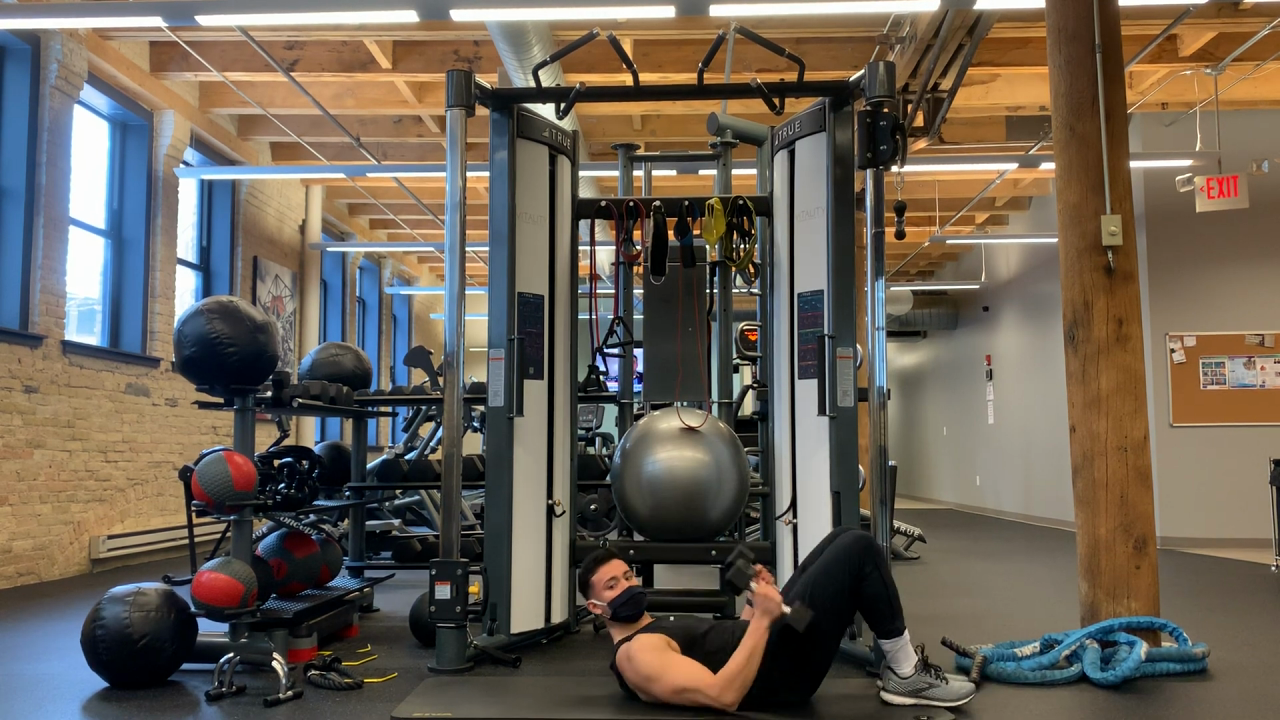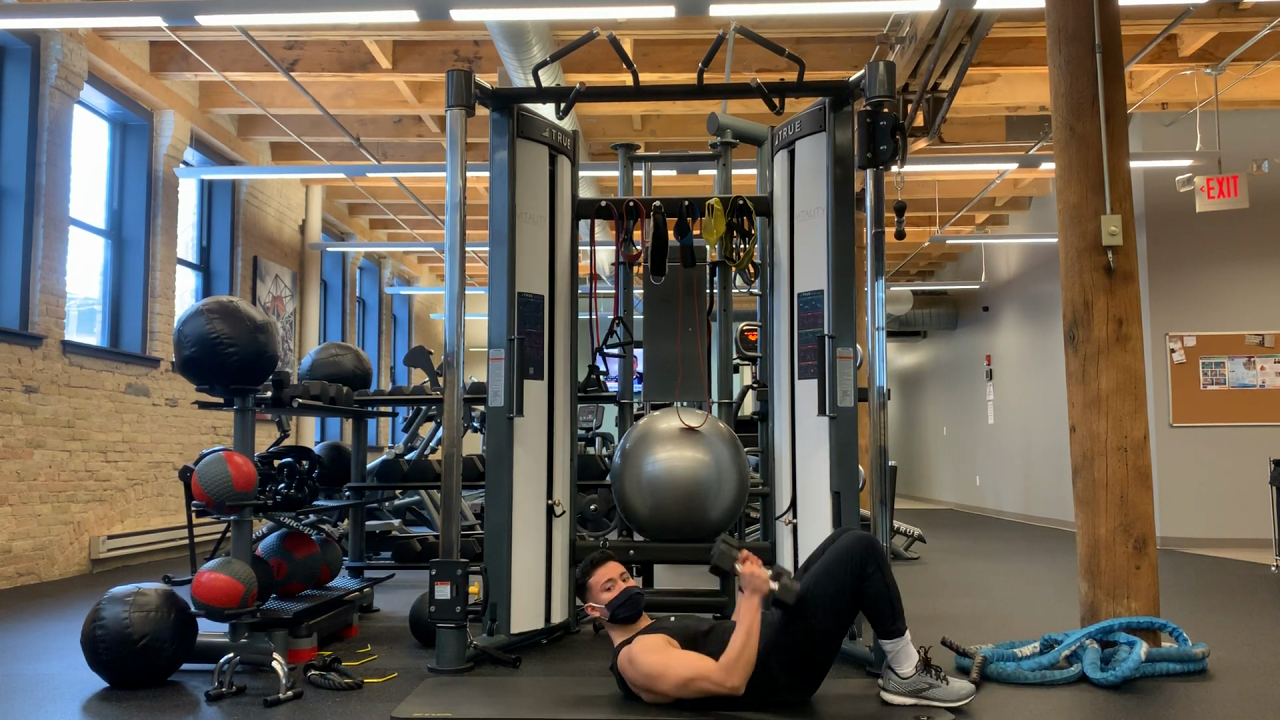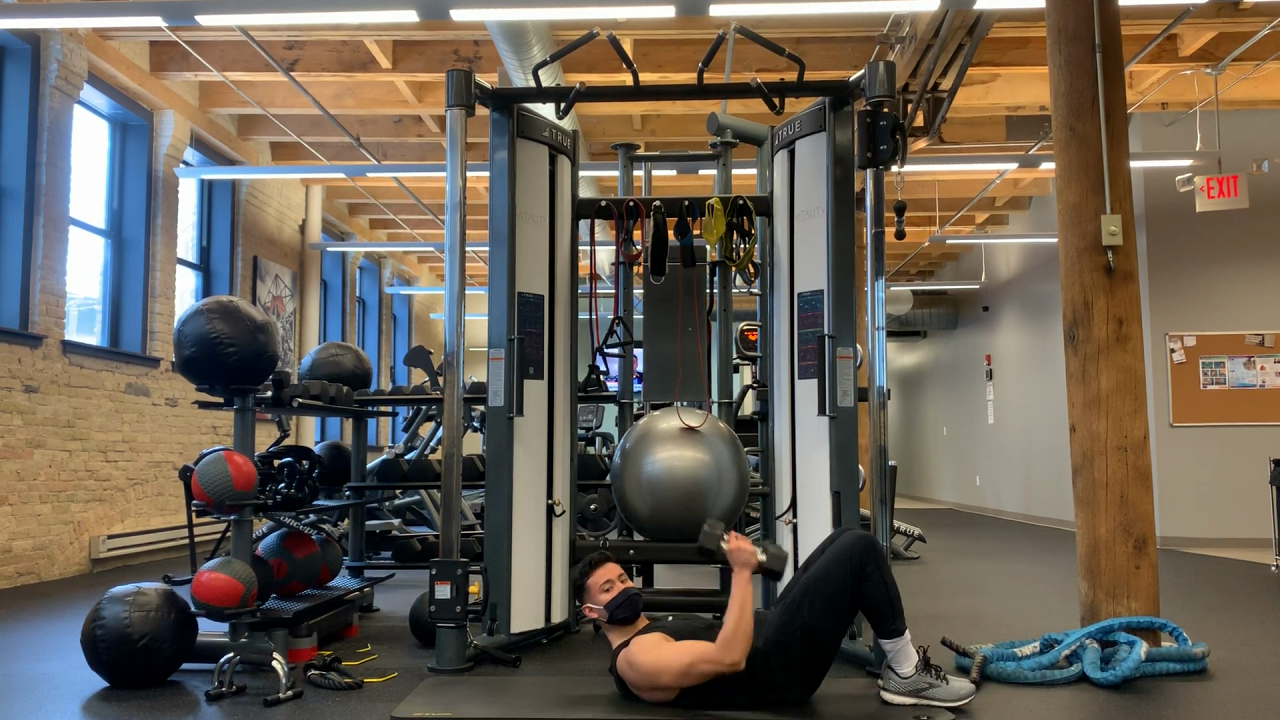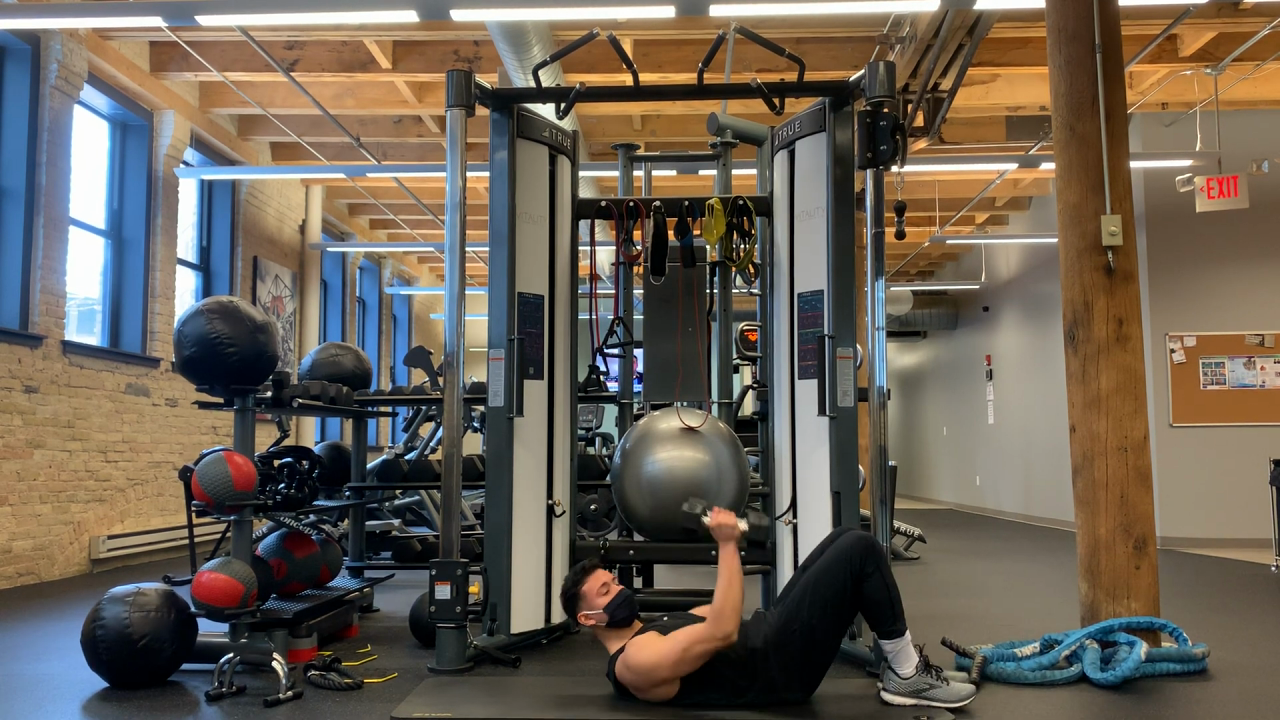
dt=0.1s
person 1, frame 1
left shoulder: (653, 632)
right shoulder: (635, 656)
right elbow: (726, 696)
left wrist: (759, 613)
right wrist: (763, 617)
left hip: (771, 645)
right hip: (782, 668)
left knee: (846, 539)
right knee: (859, 550)
left ankle: (900, 662)
right ankle: (906, 676)
person 1, frame 2
left shoulder: (651, 631)
right shoulder: (637, 657)
right elbow: (731, 681)
left wrist: (748, 593)
right wrist: (753, 596)
left hip: (772, 642)
right hip: (783, 667)
left knee: (848, 541)
right knee: (861, 551)
left ankle: (902, 660)
right ankle: (906, 675)
person 1, frame 3
left shoulder: (647, 634)
right shoulder: (637, 660)
right elbow: (732, 656)
left wrist: (740, 565)
right wrist: (742, 570)
left hip: (770, 636)
right hip: (781, 668)
left knee: (847, 540)
right knee: (859, 550)
left ankle: (900, 659)
right ankle: (906, 675)
person 1, frame 4
left shoulder: (645, 635)
right shoulder: (635, 662)
left elbow: (716, 617)
right elbow: (723, 631)
left wrist: (727, 542)
right wrist: (726, 545)
left hip: (766, 634)
right hip: (781, 667)
left knee: (847, 540)
right knee: (860, 550)
left ankle: (901, 658)
right ankle: (906, 675)
